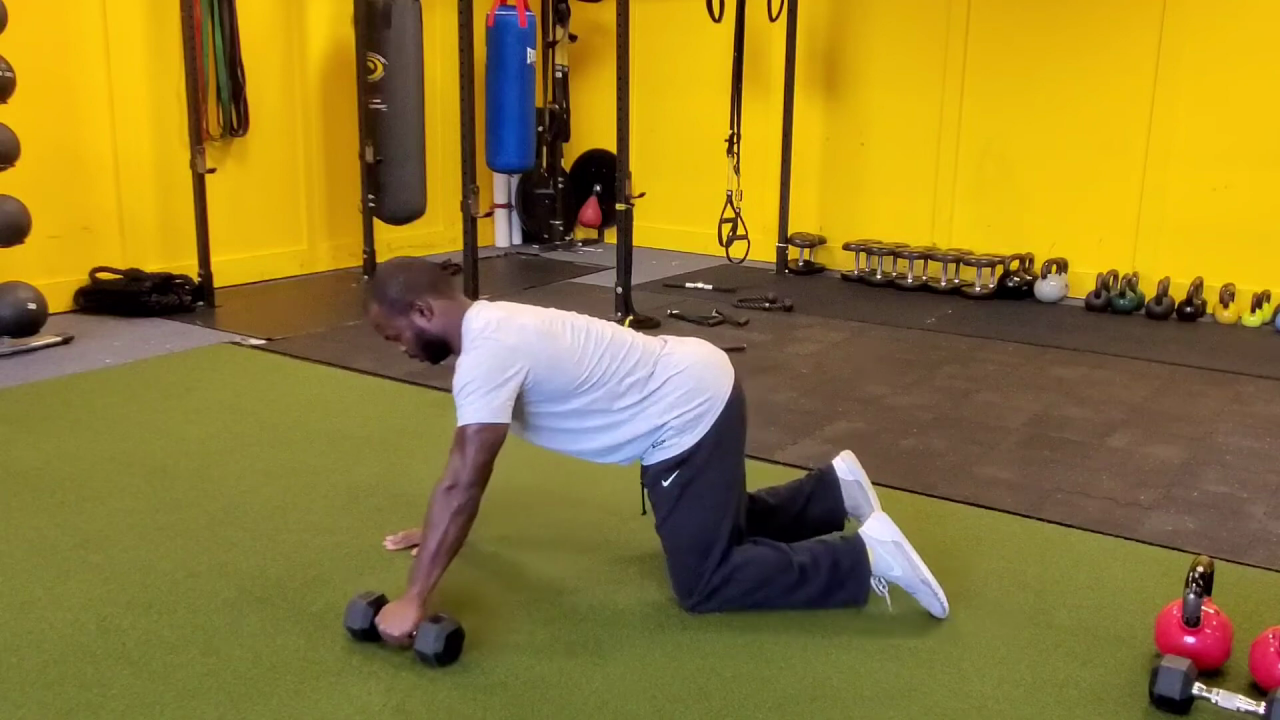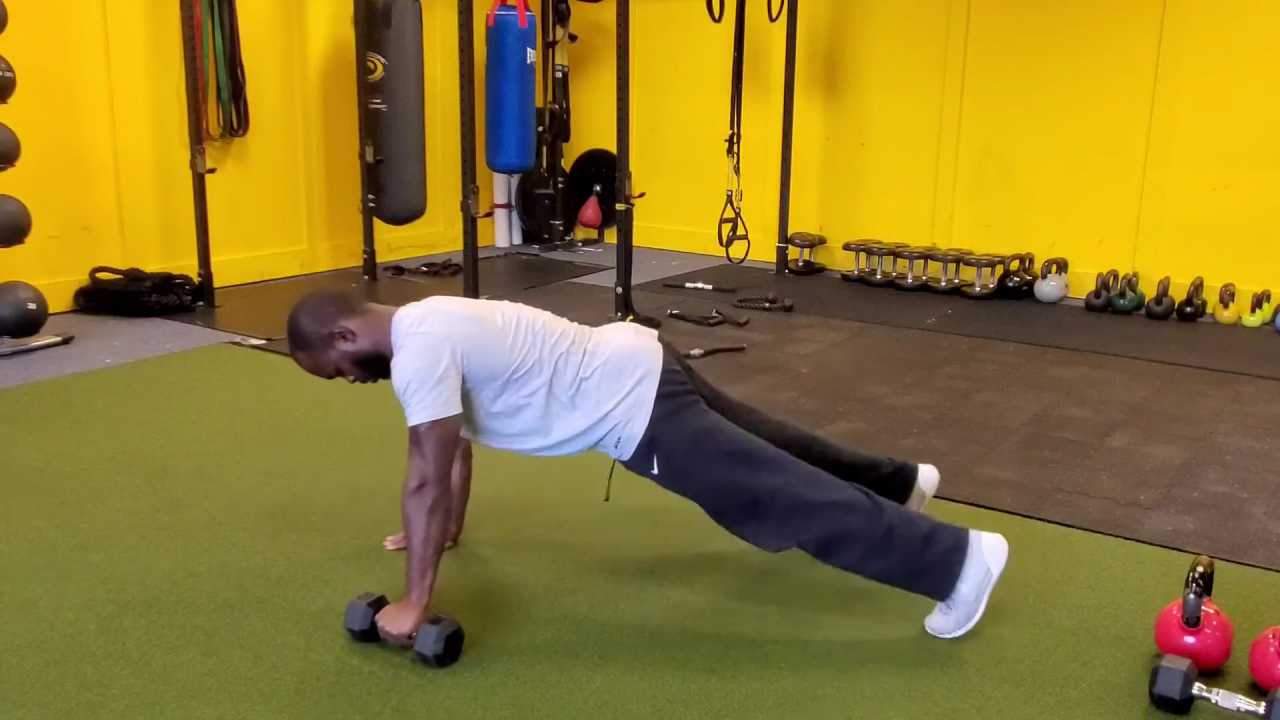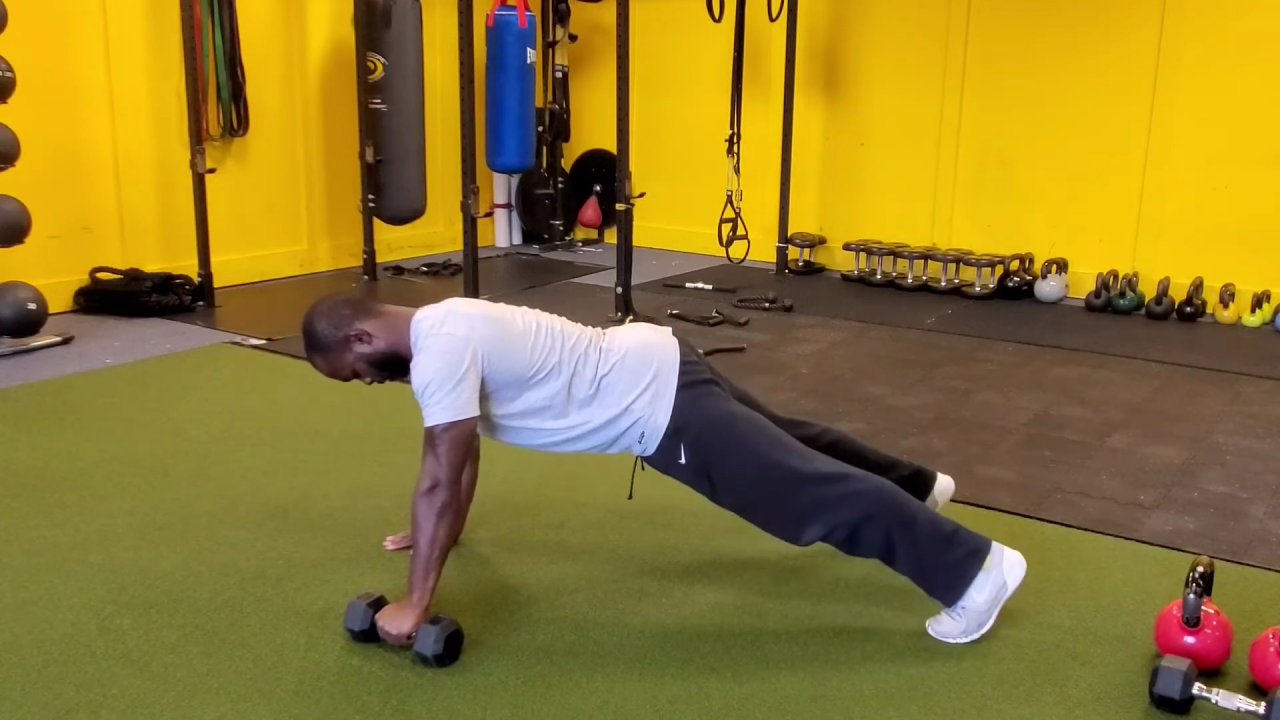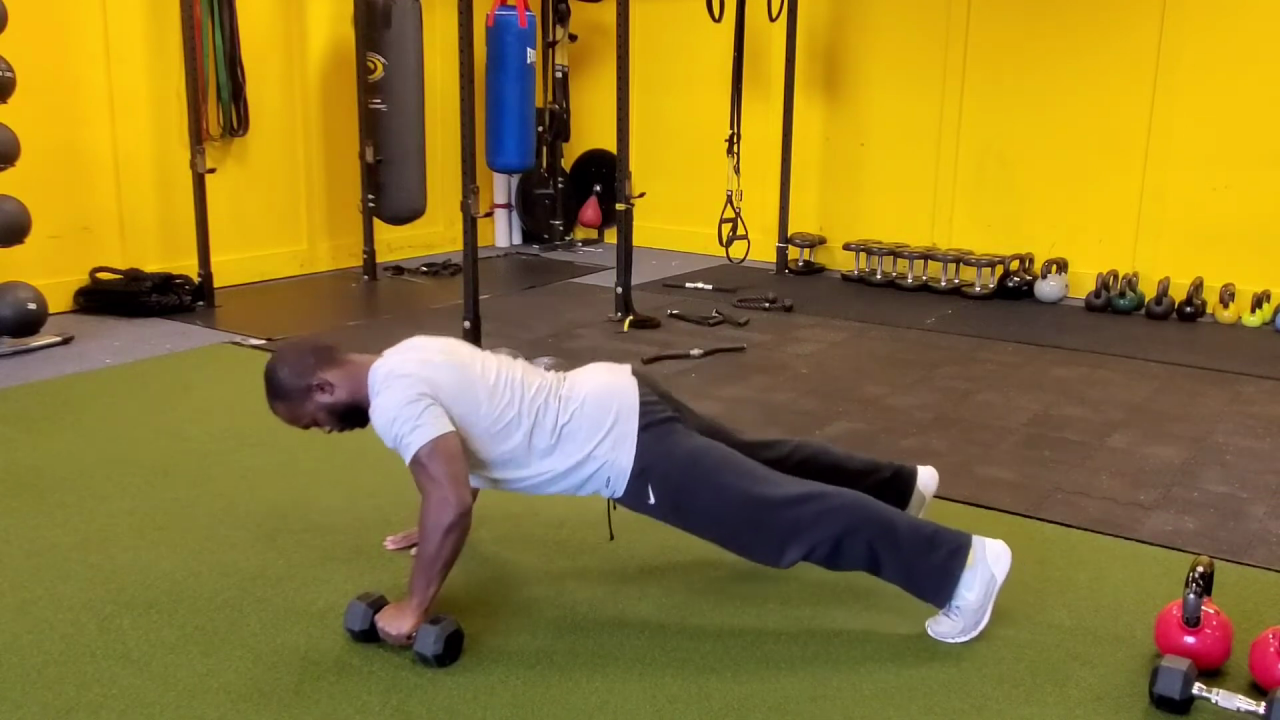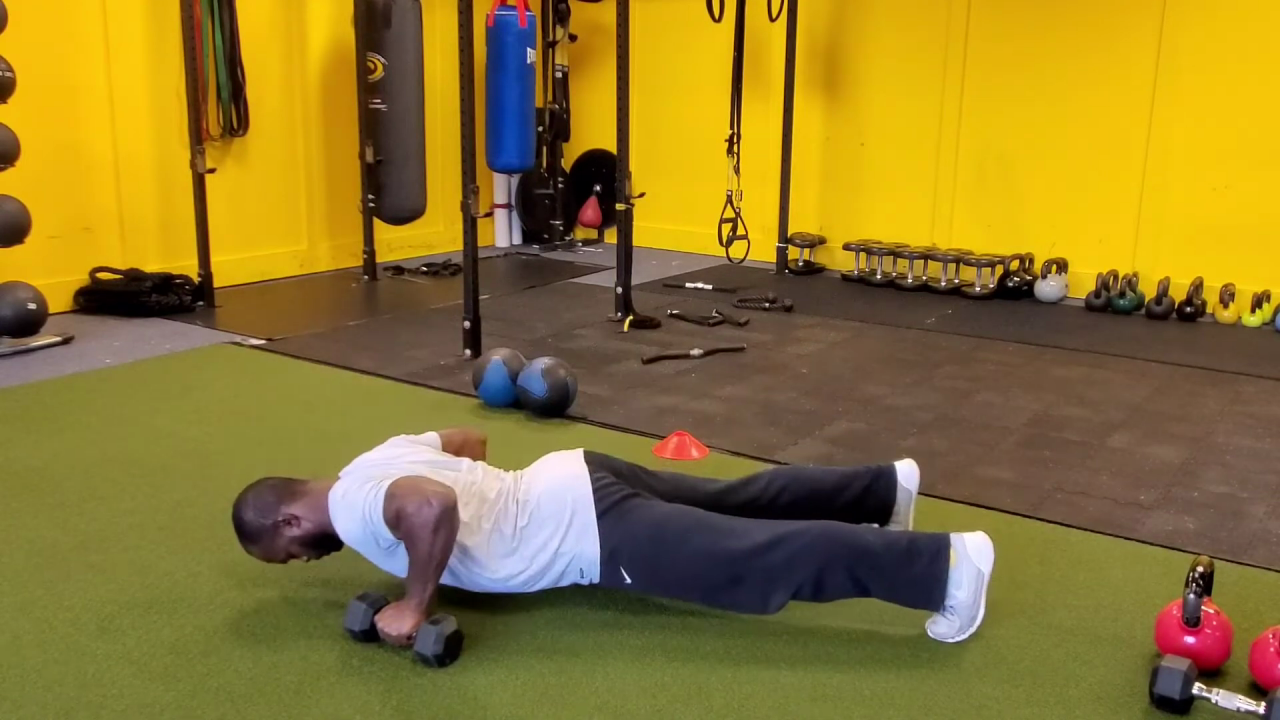
dt=0.7s
person 1, frame 1
left shoulder: (487, 354)
right shoulder: (488, 325)
left elbow: (462, 481)
right elbow: (471, 462)
left wrist: (413, 600)
right wrist: (437, 531)
left hip: (690, 411)
right hip: (693, 385)
left knee: (703, 583)
right knee: (713, 528)
left ankle: (865, 557)
right ankle: (831, 488)
person 1, frame 2
left shoulder: (416, 351)
right shoulder: (429, 327)
left elbow: (428, 477)
right elbow: (458, 447)
left wrist: (414, 602)
right wrist: (446, 530)
left hip: (636, 406)
right hip: (636, 370)
left knee: (779, 502)
right knee: (764, 450)
left ankle: (960, 559)
right ankle: (901, 483)
person 1, frame 3
left shoulder: (440, 350)
right shoulder: (444, 329)
left elbow: (440, 475)
right elbow: (464, 454)
left wrist: (415, 603)
right wrist: (439, 531)
left hip: (657, 404)
right hip: (653, 370)
left knee: (803, 490)
right knee: (788, 451)
left ankle: (976, 569)
right ankle: (917, 488)
person 1, frame 4
left shoulder: (392, 399)
right shoulder: (407, 361)
left elbow: (453, 506)
left wrist: (415, 605)
right wrist: (434, 527)
left hip: (621, 447)
right hip: (614, 401)
left knee: (784, 515)
right knee: (764, 463)
left ankle: (963, 564)
right ankle: (900, 484)
person 1, frame 5
left shoulder: (352, 505)
right shoulder: (379, 464)
left elbow: (433, 507)
right elbow: (468, 440)
left wrist: (415, 604)
left hip: (593, 534)
right hip: (578, 477)
left knee: (762, 561)
right knee: (739, 502)
left ankle: (947, 563)
right ankle: (884, 488)
